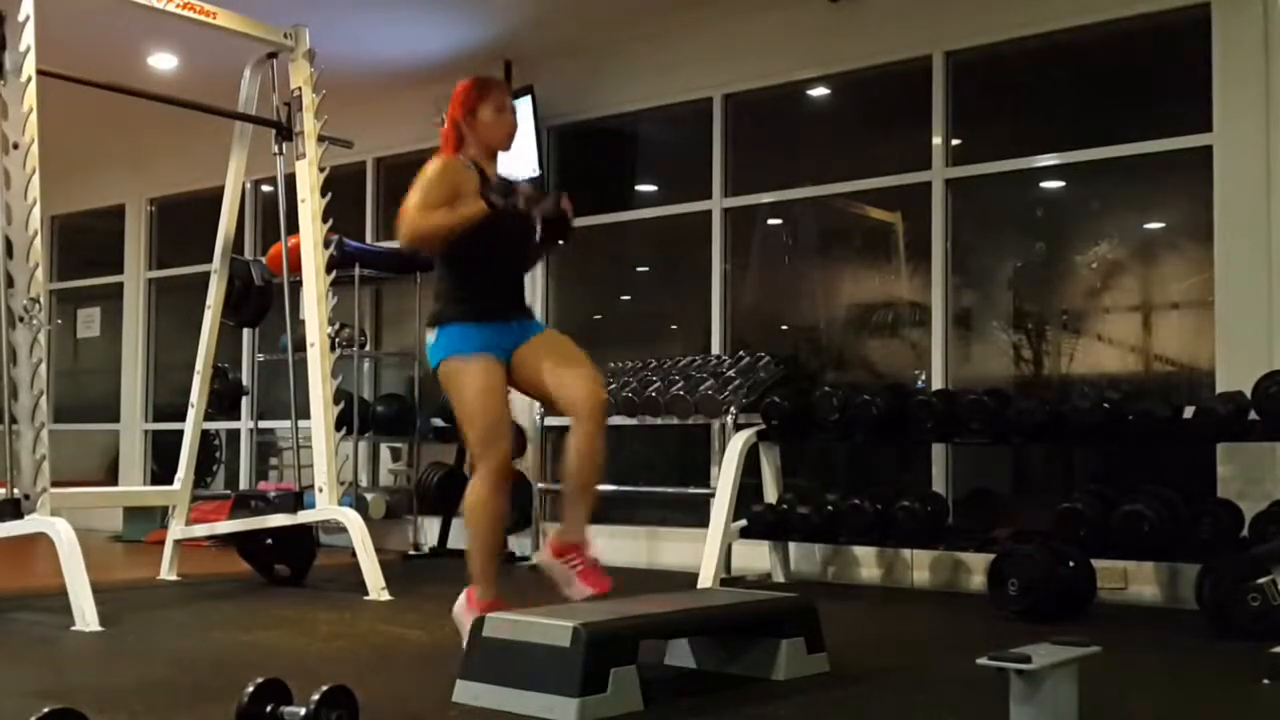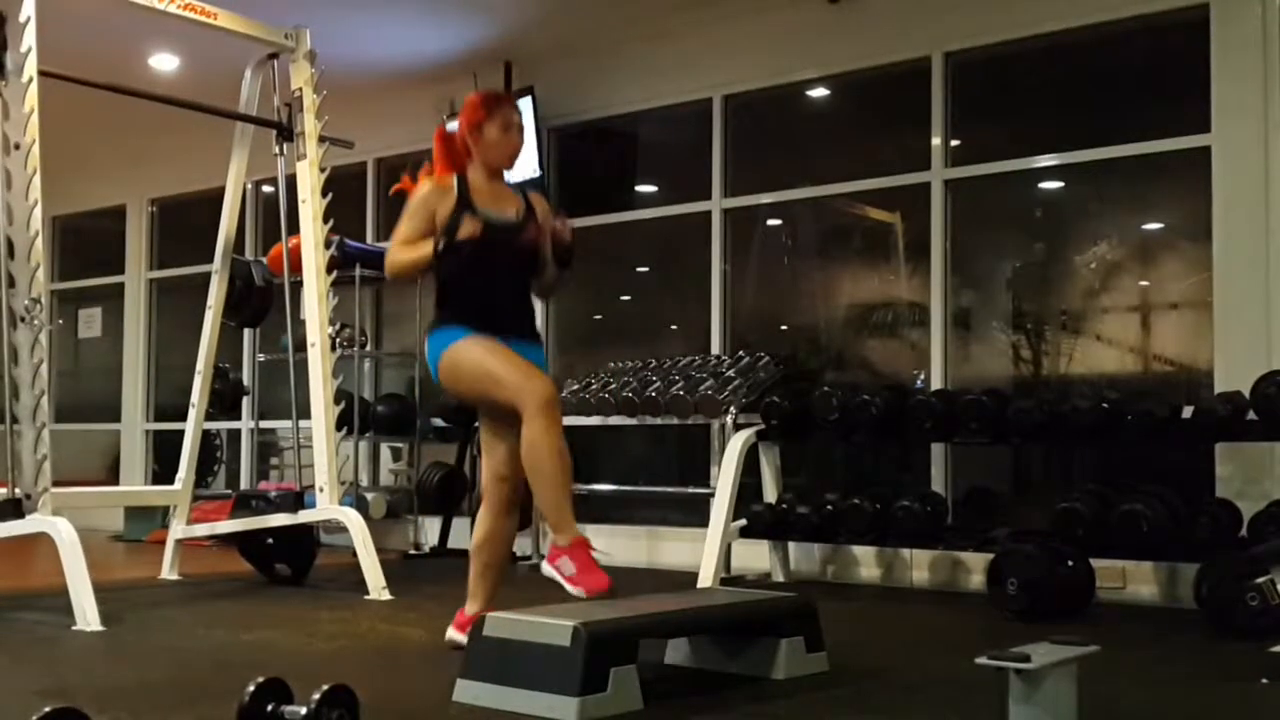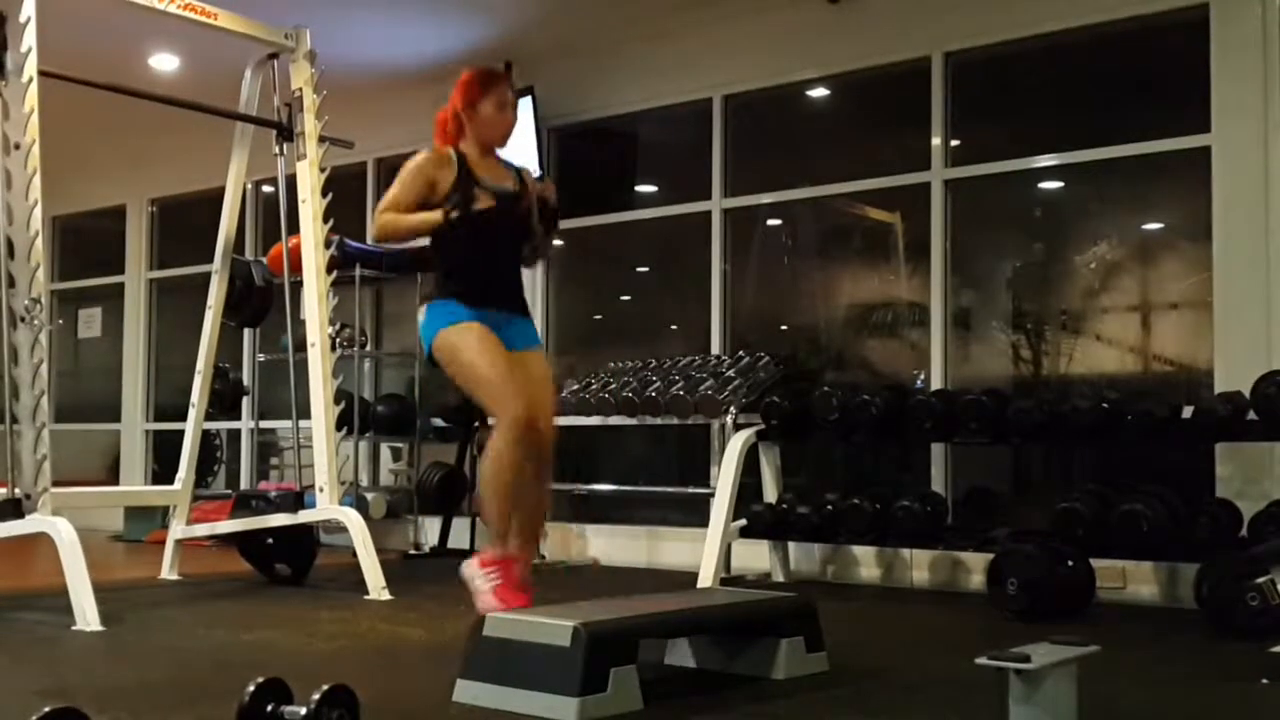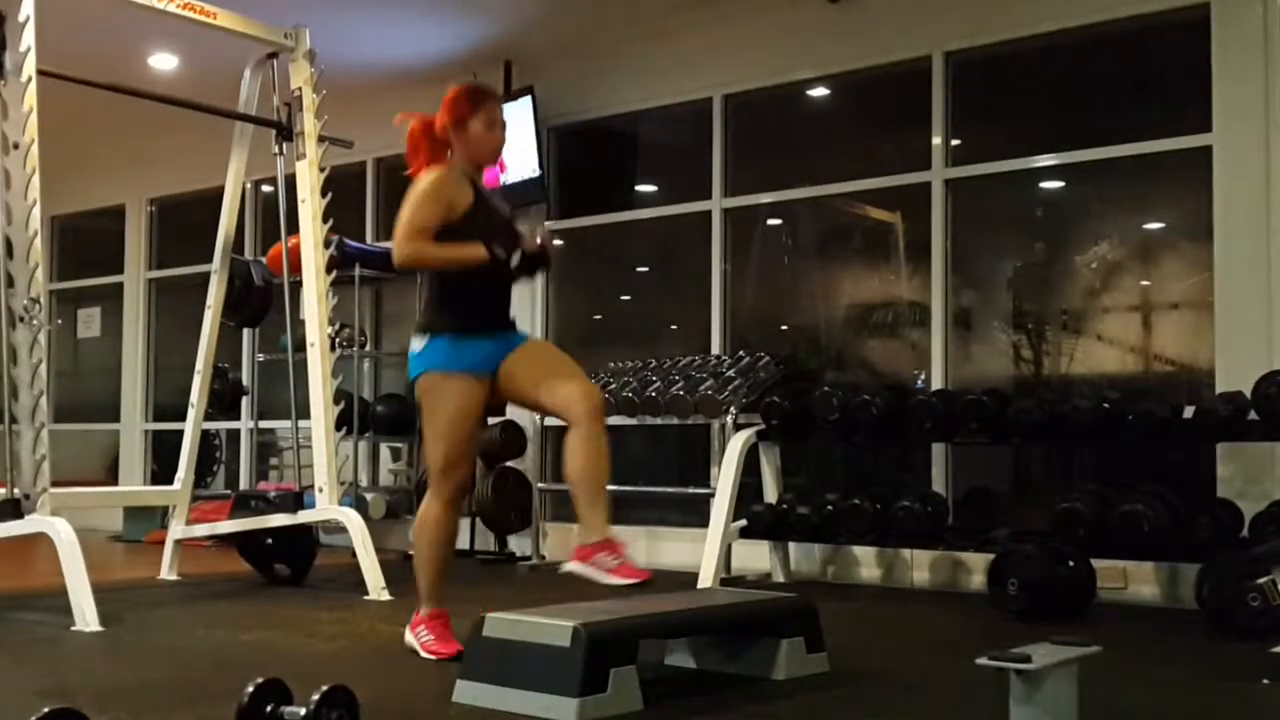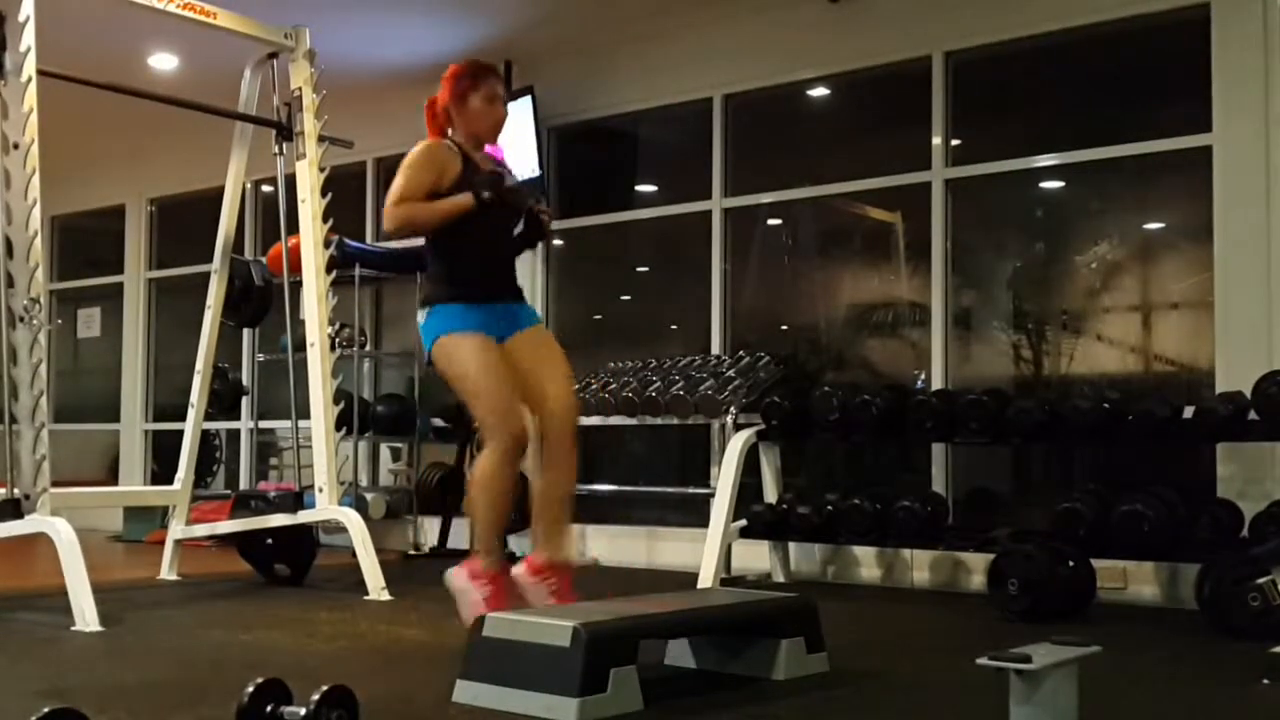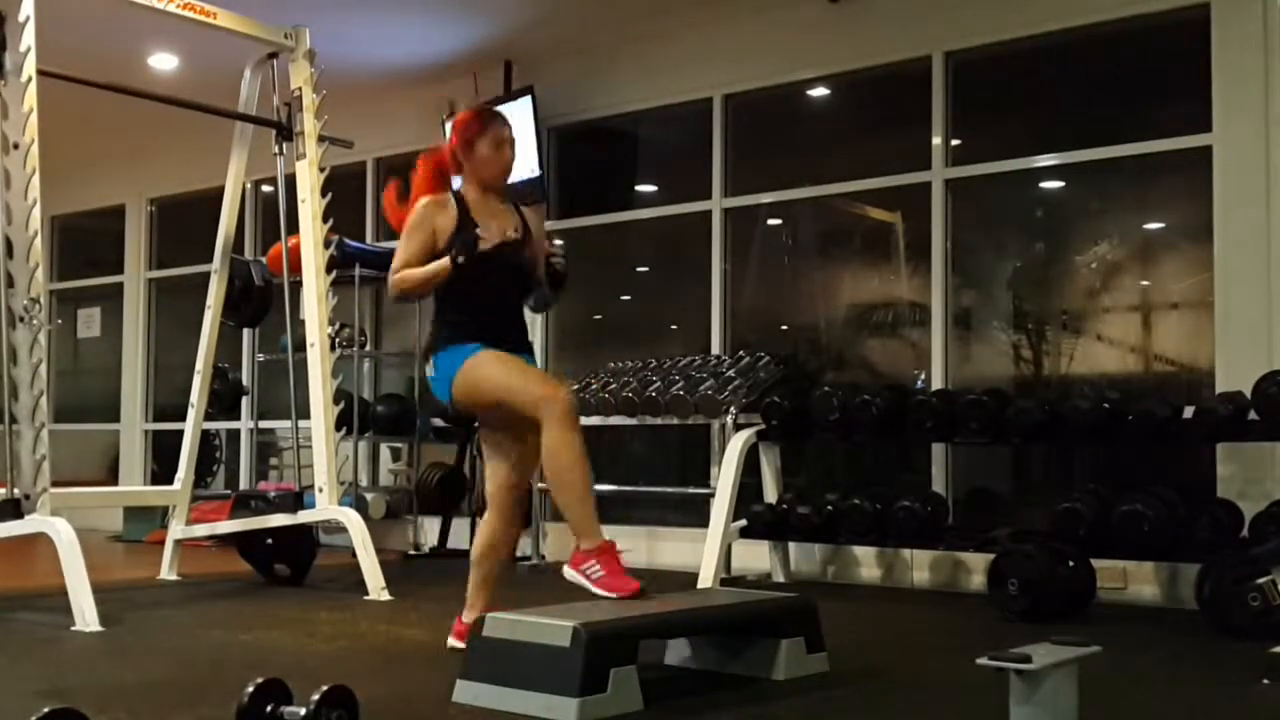
dt=0.2s
person 1, frame 1
left shoulder: (507, 188)
right shoulder: (449, 170)
right elbow: (410, 231)
left wrist: (547, 232)
right wrist: (488, 209)
left hip: (517, 324)
right hip: (463, 329)
left knee: (591, 398)
right knee: (494, 462)
left ankle: (568, 542)
right ankle: (481, 597)
person 1, frame 2
left shoulder: (532, 204)
right shoulder: (439, 192)
left elbow: (543, 286)
right elbow: (395, 263)
left wrist: (553, 252)
right wrist: (443, 245)
left hip: (520, 343)
right hip: (459, 336)
left knee: (504, 489)
right knee: (540, 395)
left ankle: (472, 617)
right ankle: (566, 546)
person 1, frame 3
left shoulder: (519, 177)
right shoulder: (433, 164)
right elbow: (380, 226)
left wrist: (544, 220)
right wrist: (449, 216)
left hip: (514, 316)
right hip: (454, 312)
left knee: (540, 440)
right knee: (515, 414)
left ankle: (518, 572)
right ankle: (497, 557)
person 1, frame 4
left shoulder: (486, 194)
right shoulder: (439, 181)
right elbow: (403, 250)
left wrist: (523, 260)
right wrist: (486, 252)
left hip: (501, 338)
right hip: (450, 343)
left knee: (586, 404)
right knee: (449, 482)
left ankle: (594, 542)
right ankle: (427, 615)
person 1, frame 5
left shoulder: (497, 170)
right shoulder: (434, 154)
right elbow: (394, 219)
left wrist: (529, 229)
right wrist: (474, 200)
left hip: (508, 305)
right hip: (454, 312)
left knee: (563, 412)
right knee: (508, 431)
left ankle: (545, 562)
right ankle: (485, 569)
person 1, frame 6
left shoulder: (526, 218)
right shoulder: (435, 209)
left elbow: (534, 292)
right elbow: (398, 283)
left wrist: (550, 275)
right wrist: (455, 260)
left hip: (514, 353)
right hip: (460, 354)
left knee: (507, 500)
right knee: (558, 403)
left ankle: (472, 623)
right ankle: (591, 551)
